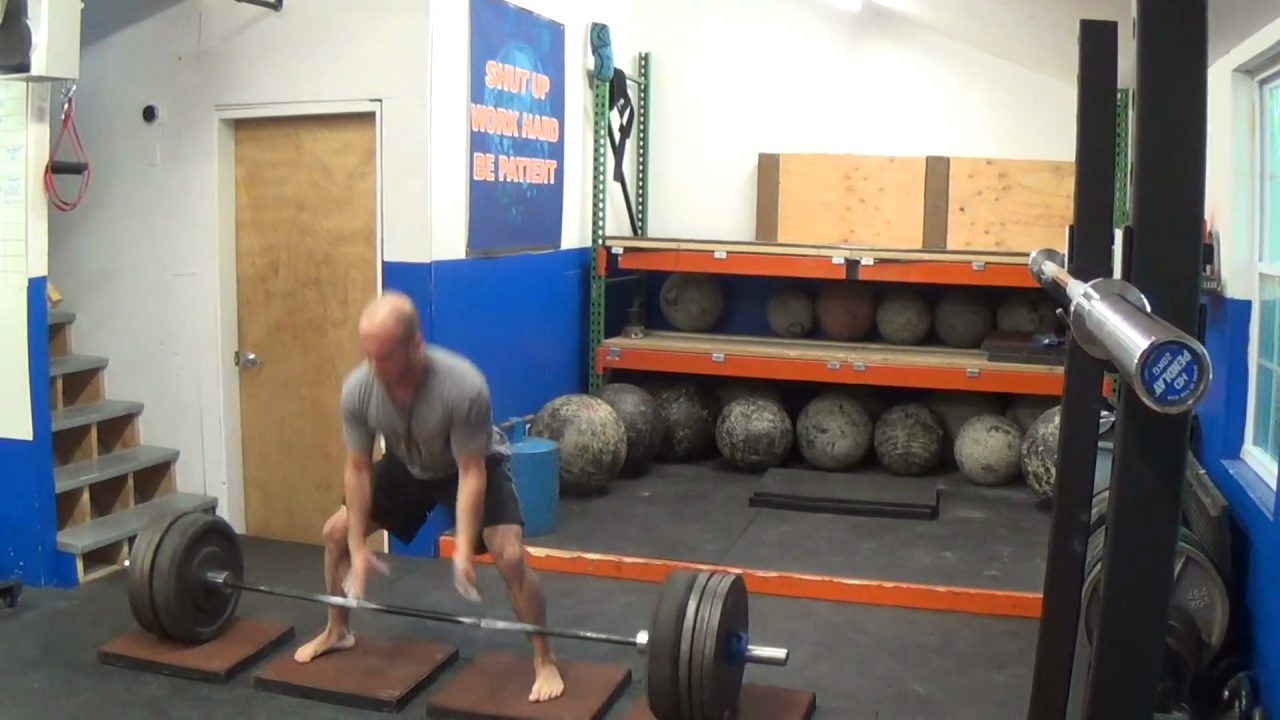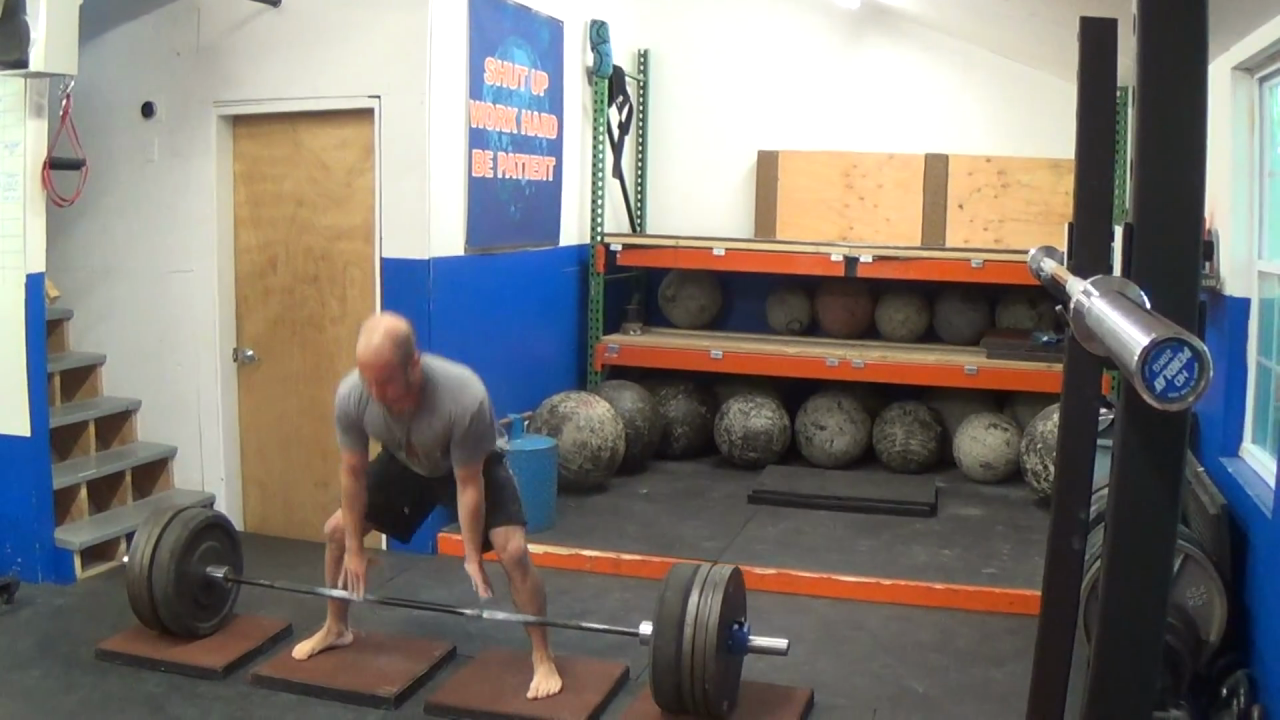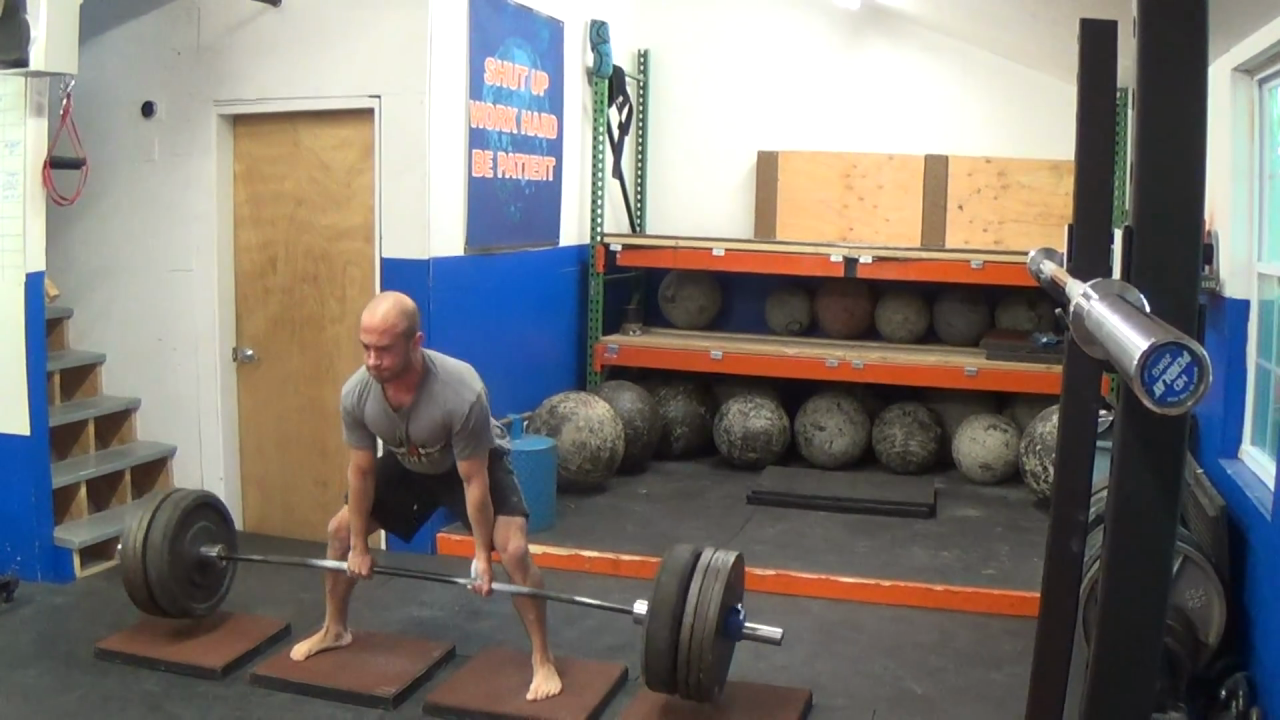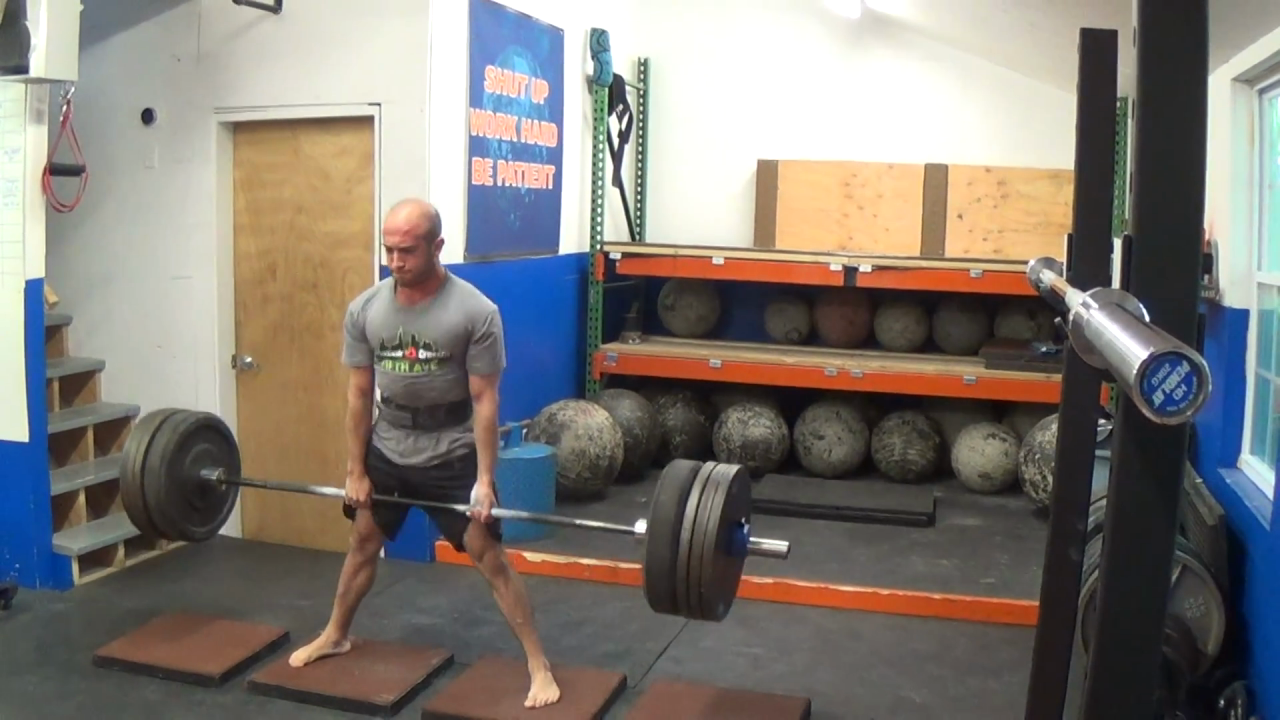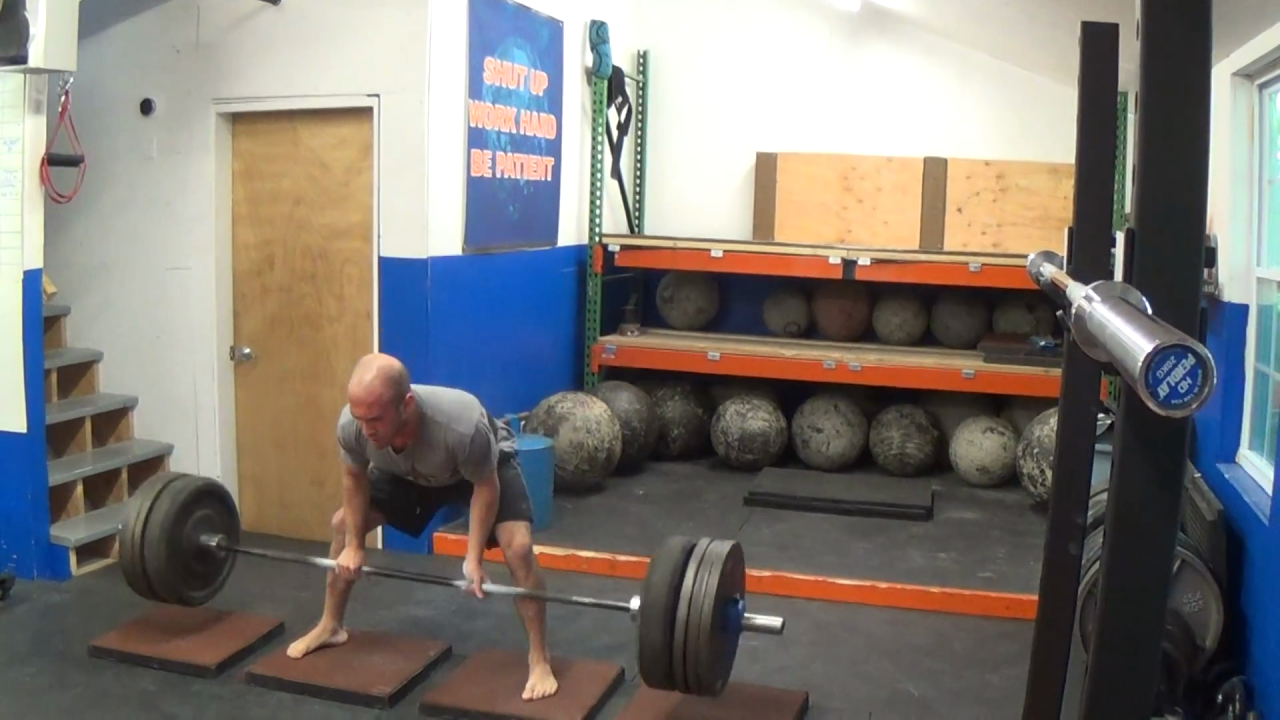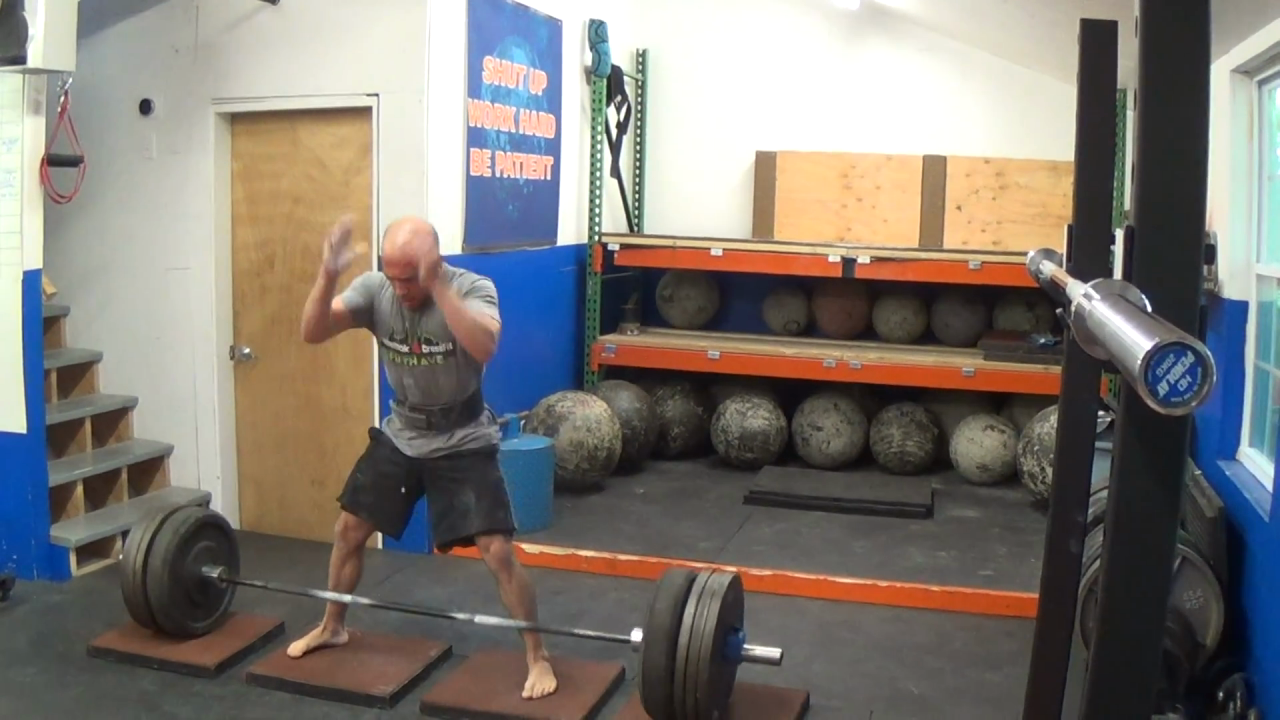
dt=0.5s
person 1, frame 1
left shoulder: (462, 388)
right shoulder: (357, 388)
left elbow: (471, 474)
right elbow: (359, 469)
left wrist: (465, 550)
right wrist: (358, 545)
left hip: (472, 464)
right hip: (406, 465)
left knee: (509, 557)
right knee: (336, 534)
left ankle: (544, 663)
right ankle: (337, 632)
person 1, frame 2
left shoulder: (464, 399)
right shoulder: (351, 395)
left elbow: (471, 485)
right elbow: (353, 472)
left wrist: (472, 558)
right wrist: (353, 548)
left hip: (476, 470)
right hip: (403, 467)
left knee: (513, 550)
right knee: (336, 534)
left ankle: (543, 659)
right ankle: (336, 628)
person 1, frame 3
left shoulder: (462, 393)
right shoulder: (356, 394)
left elbow: (473, 480)
right elbow: (361, 471)
left wrist: (482, 556)
right wrist: (359, 546)
left hip: (477, 461)
right hip: (407, 464)
left knee: (513, 551)
right knee: (340, 532)
left ankle: (542, 661)
right ankle: (334, 630)
person 1, frame 4
left shoulder: (475, 310)
right shoulder: (365, 307)
left elbow: (485, 399)
right elbow: (359, 393)
left wrist: (485, 479)
right wrist: (355, 470)
left hip: (453, 452)
right hip: (387, 449)
left knee: (490, 560)
right knee: (362, 545)
left ankle: (539, 666)
right ankle: (335, 637)
person 1, frame 5
left shoulder: (462, 423)
right shoulder: (351, 425)
left elbow: (486, 487)
right elbow: (355, 479)
left wrist: (473, 558)
right wrist: (353, 546)
left hip: (485, 462)
left knee: (517, 547)
right knee: (343, 523)
left ankle: (539, 659)
right ankle: (330, 625)
person 1, frame 6
left shoulder: (472, 288)
right shoulder: (372, 289)
left elbow: (482, 347)
right elbow: (312, 333)
left wrist: (437, 285)
right wrist: (328, 273)
left hip: (464, 443)
right hip: (397, 437)
left knee: (498, 552)
right knee: (347, 532)
left ankle: (538, 657)
right ankle: (331, 628)
